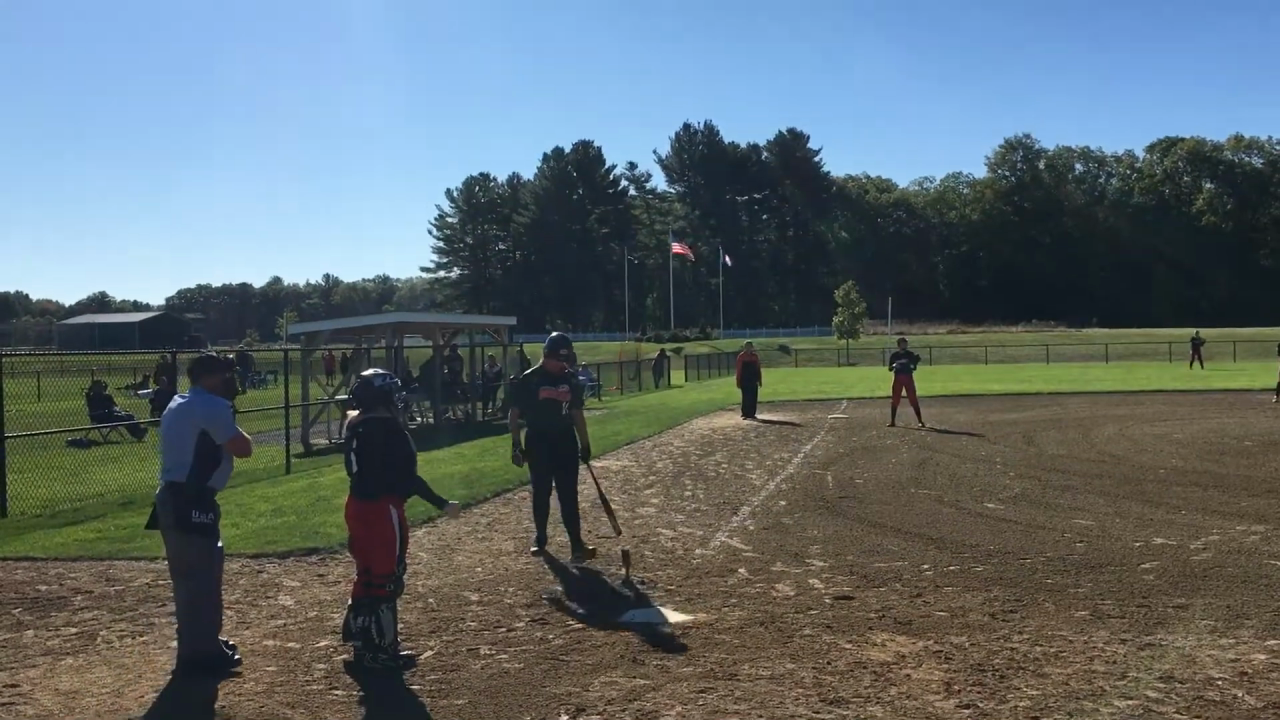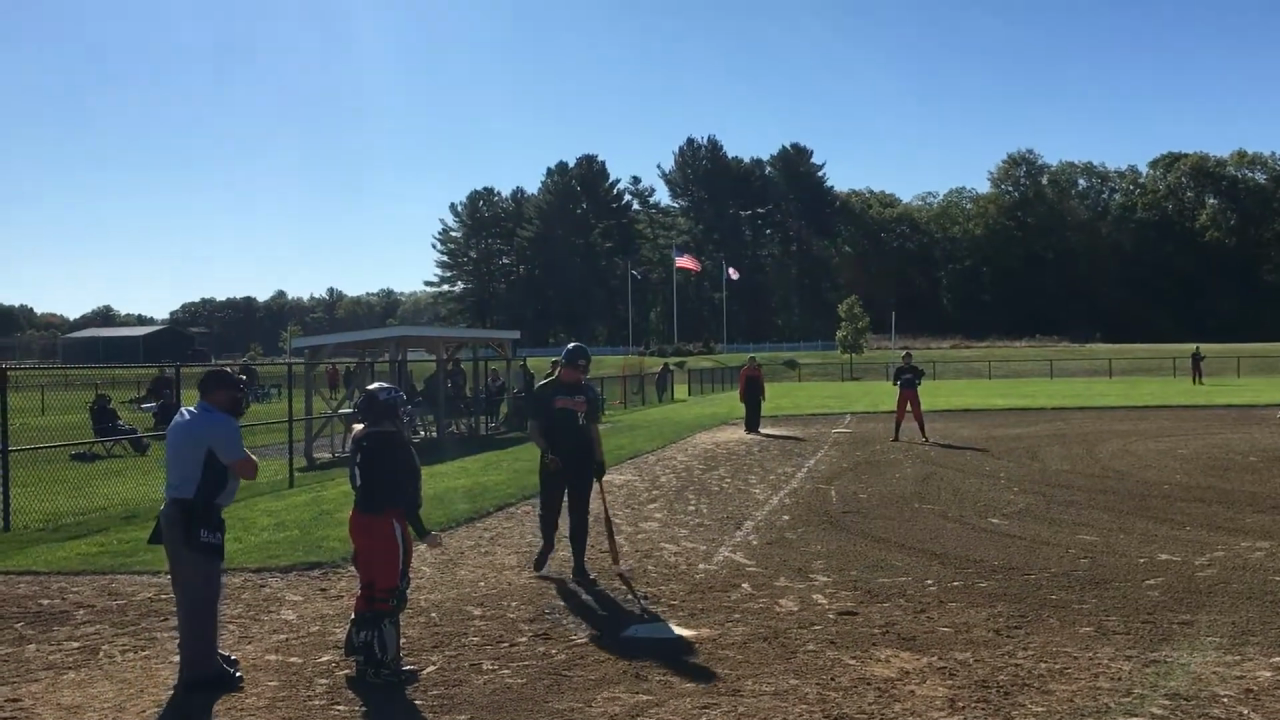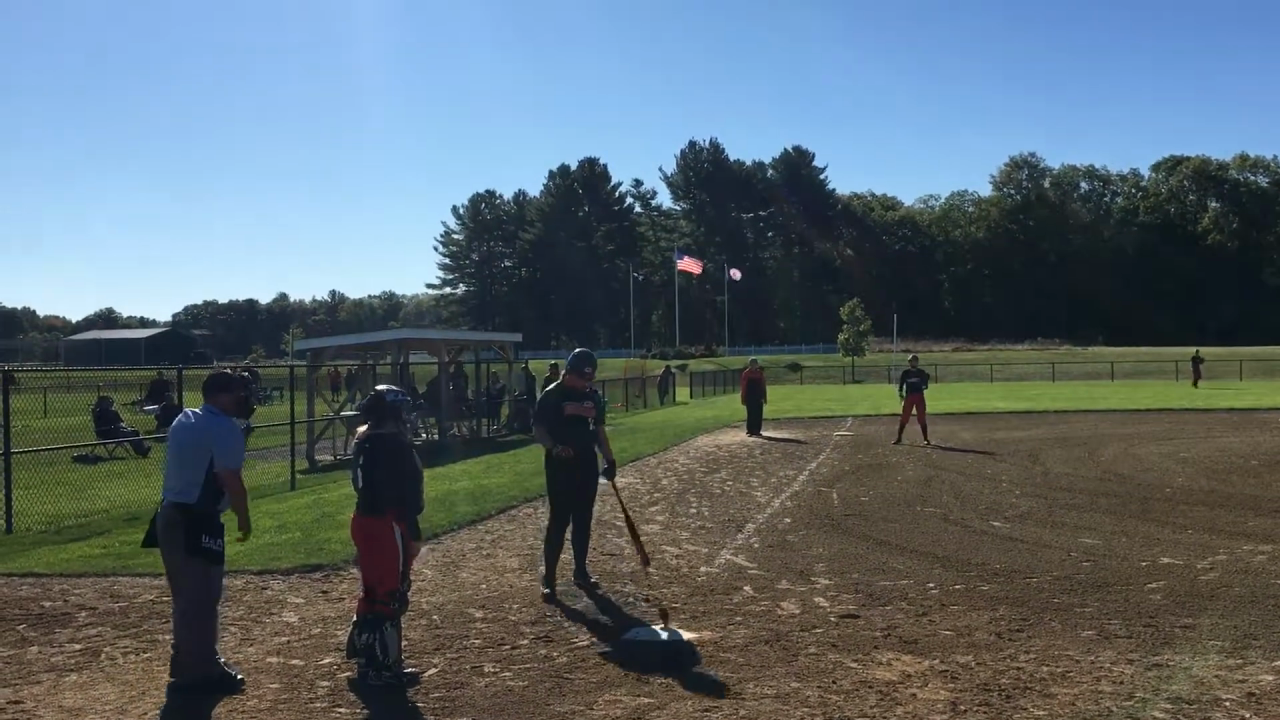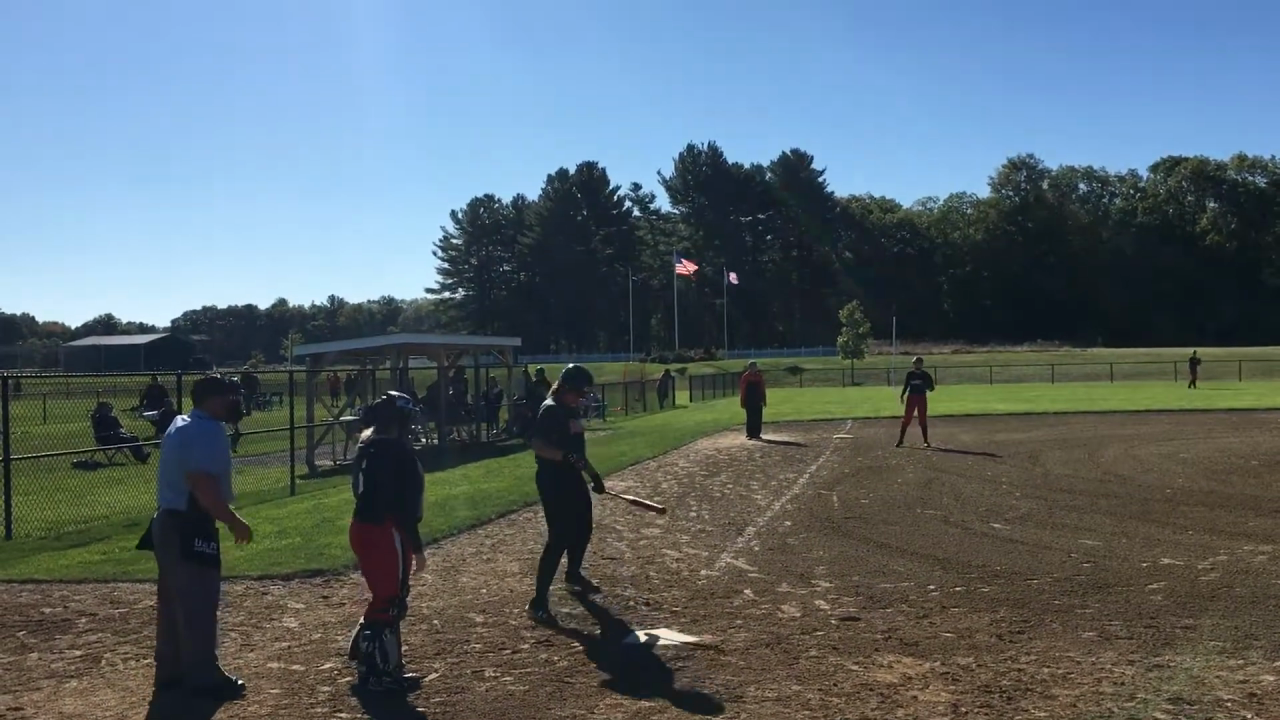
dt=0.3s
person 1, frame 1
left shoulder: (179, 405)
right shoulder: (211, 407)
right elbow: (243, 448)
right wrist: (234, 430)
left hip: (175, 498)
right hip: (191, 503)
left knee: (189, 574)
right knee: (202, 575)
left ankle: (199, 642)
right ankle: (199, 652)
person 1, frame 2
left shoulder: (183, 418)
right shoulder: (219, 424)
right elbow: (249, 471)
right wrist: (244, 455)
left hip: (178, 513)
right hip: (197, 519)
left knee: (193, 592)
right knee: (201, 594)
left ankle: (201, 657)
right ankle: (200, 670)
person 1, frame 3
left shoulder: (184, 419)
right shoulder: (225, 428)
right elbow: (231, 484)
right wrist: (244, 520)
left hip: (171, 516)
right hip: (197, 523)
left knee: (187, 595)
right knee: (202, 598)
left ankle: (186, 662)
right ankle: (203, 673)
person 1, frame 4
left shoulder: (180, 425)
right shoulder: (209, 431)
right elbow: (203, 485)
right wrist: (234, 522)
left hip: (168, 523)
right hip: (191, 528)
left knee: (173, 601)
right knee: (199, 603)
left ankle: (171, 671)
right ankle: (203, 677)
person 2, frame 1
left shoulder: (356, 426)
right shoulder: (388, 428)
right elbow: (406, 475)
right wrist: (441, 504)
left hip: (359, 505)
right hip: (383, 509)
left knee: (367, 575)
right knee: (387, 578)
left ankle: (362, 641)
right ankle: (380, 649)
person 2, frame 2
left shoulder: (362, 439)
right shoulder: (392, 443)
right elbow: (403, 492)
right wrist: (423, 532)
left hip: (363, 519)
right hip: (385, 523)
left knee: (371, 589)
right knee: (390, 594)
left ankle: (366, 657)
right ankle: (382, 665)
person 2, frame 3
left shoulder: (365, 441)
right shoulder: (393, 445)
right elbow: (403, 495)
right wrist: (415, 535)
left hip: (365, 521)
right hip: (386, 525)
left knee: (373, 593)
right knee: (391, 597)
left ankle: (367, 660)
right ankle: (383, 667)
person 2, frame 4
left shoulder: (368, 446)
right shoulder: (397, 451)
right elbow: (403, 503)
right wrist: (416, 546)
left hip: (363, 528)
right hip: (385, 532)
left knee: (381, 599)
right knee: (390, 603)
left ankle: (367, 662)
right ankle: (382, 673)
person 3, frame 1
left shoulder: (571, 380)
right shoulder: (529, 379)
left elbow: (577, 414)
right elbow: (514, 415)
left wrist: (585, 444)
right wrist: (516, 445)
left hip: (566, 444)
right hip: (537, 444)
left knee: (569, 495)
right knee: (541, 494)
left ankle: (577, 547)
right ankle: (541, 537)
person 3, frame 2
left shoulder: (588, 392)
right shoulder: (544, 390)
left elbow: (593, 428)
right elbow: (533, 427)
left wrist: (599, 460)
right wrist: (545, 452)
left hip: (582, 459)
right hip: (554, 459)
left knee: (580, 514)
right knee: (549, 510)
left ankle: (579, 566)
right ankle: (547, 544)
person 3, frame 3
left shoulder: (592, 395)
right shoulder: (552, 395)
left elbow: (598, 430)
right elbow: (538, 430)
left wrist: (609, 458)
right wrist: (553, 448)
left hip: (587, 463)
right hip: (560, 464)
left knee: (583, 519)
right knee: (559, 520)
left ankle: (580, 571)
right ankle: (549, 579)
person 3, frame 4
left shoulder: (571, 410)
right shoulder: (551, 410)
right elbow: (538, 445)
left wrist: (593, 474)
right wrist: (566, 457)
left hip: (572, 477)
right hip: (553, 479)
left knee: (582, 529)
right knee: (558, 539)
left ankle: (573, 574)
right ankle: (538, 601)
